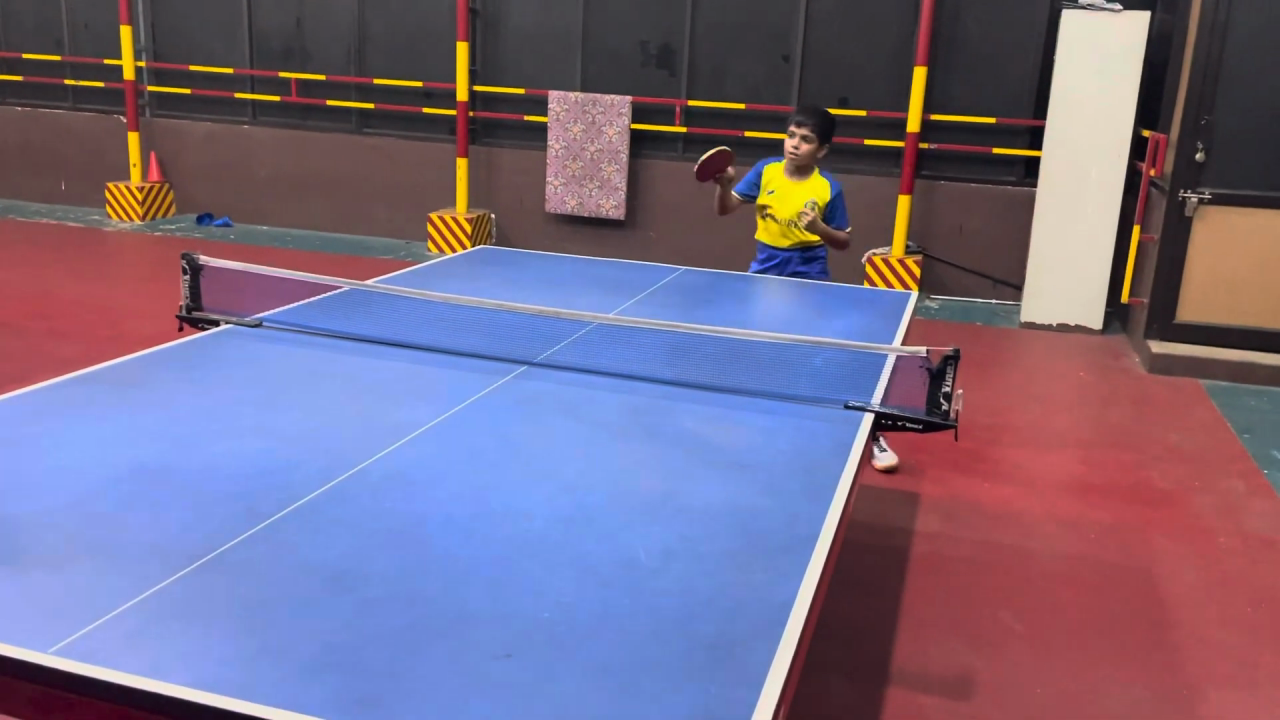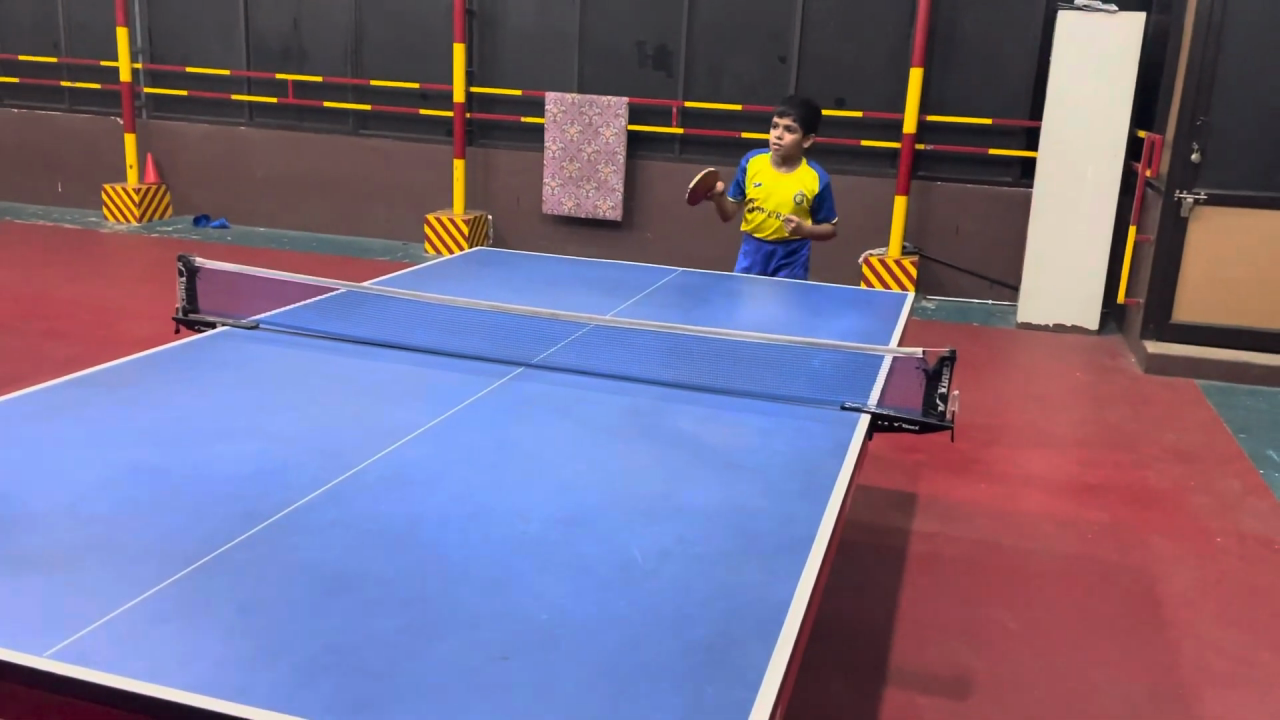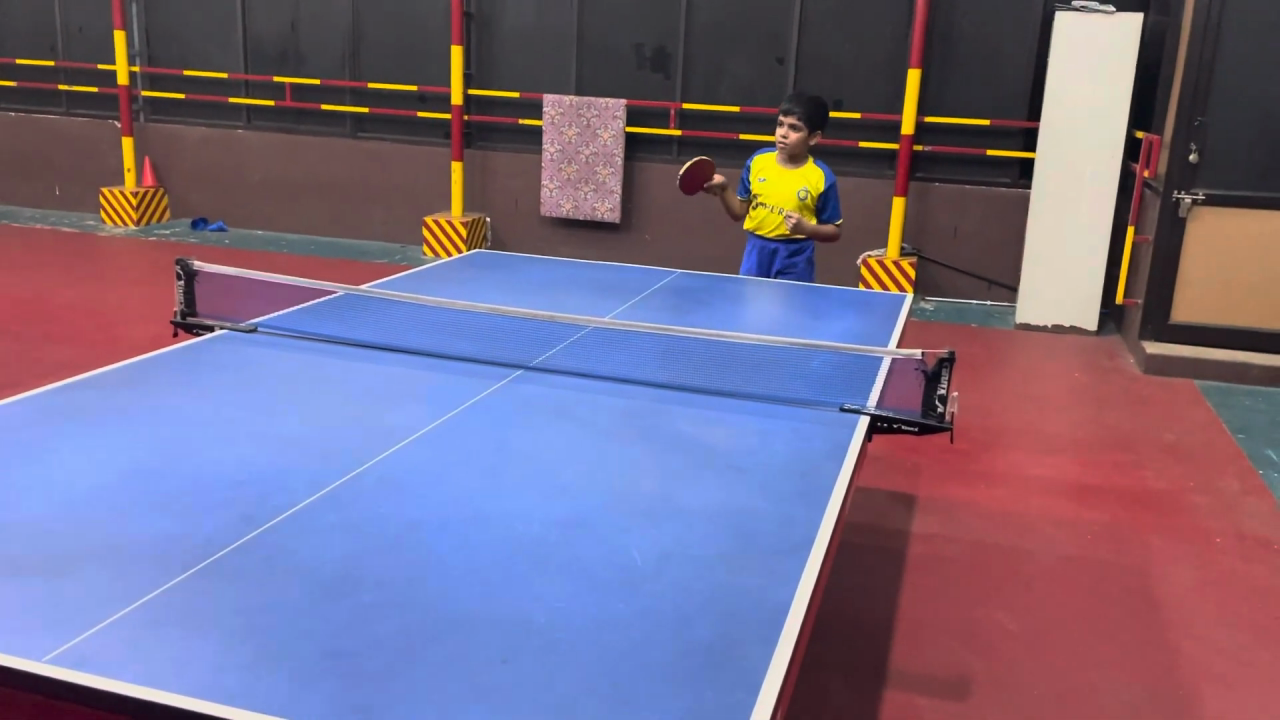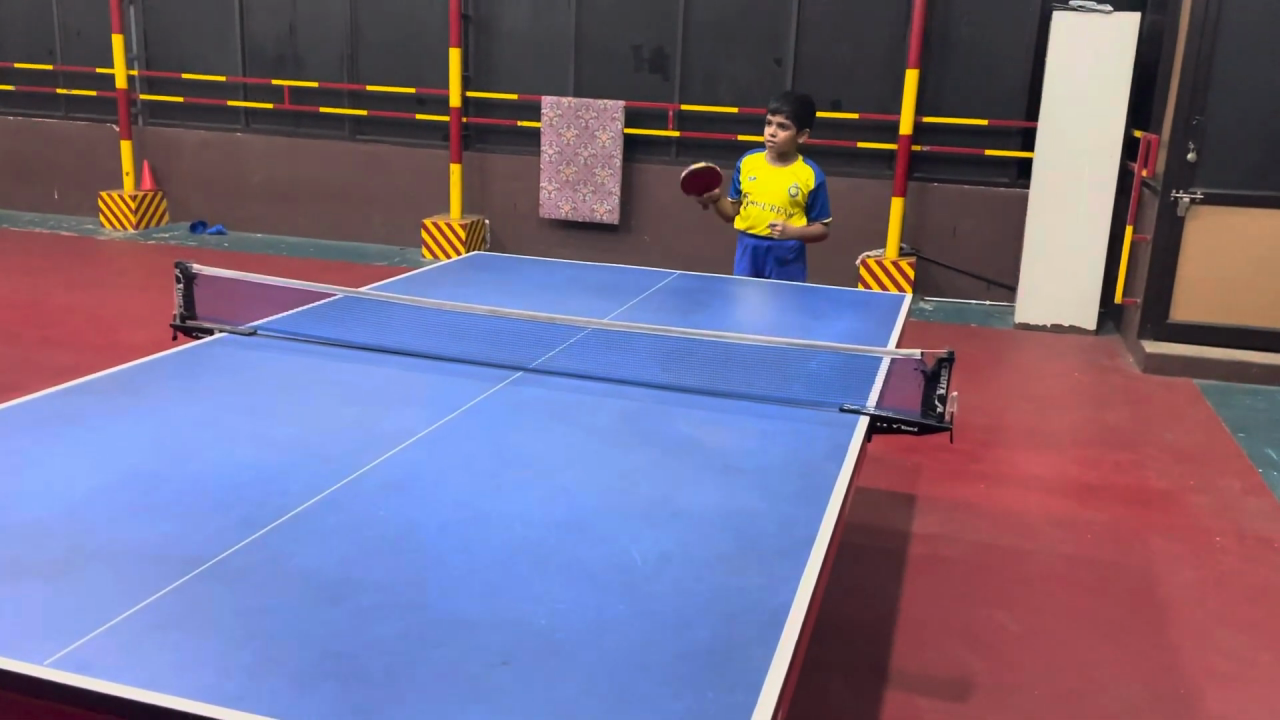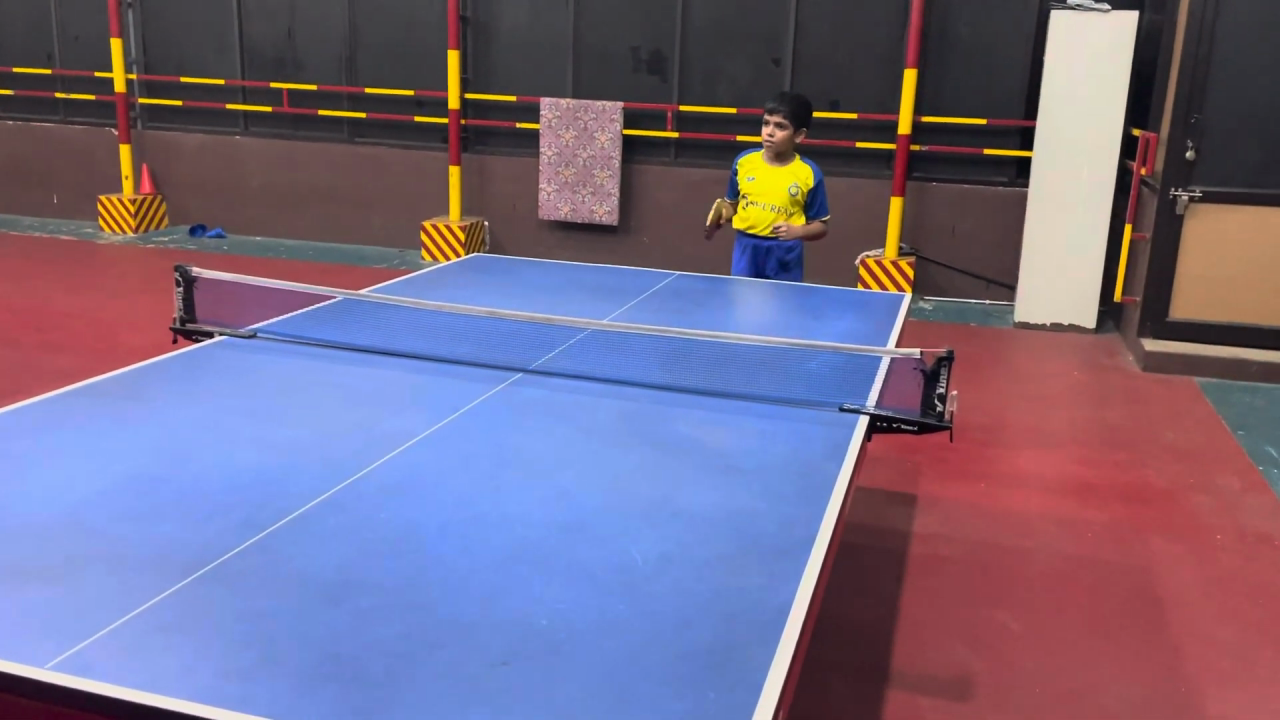
dt=0.4s
person 1, frame 1
left shoulder: (828, 188)
right shoulder: (765, 171)
left elbow: (843, 241)
right elbow: (725, 208)
left wrist: (819, 228)
right wrist: (723, 185)
left hip: (809, 274)
right hip: (768, 265)
person 1, frame 2
left shoulder: (816, 179)
right shoulder: (751, 162)
left elbow: (830, 229)
right elbow: (728, 215)
left wrist: (805, 230)
right wrist: (719, 195)
left hip: (791, 261)
right hip: (751, 256)
person 1, frame 3
left shoulder: (822, 177)
right shoulder: (757, 161)
left elbow: (834, 232)
right elbow: (739, 213)
left wrist: (806, 228)
right wrist: (723, 189)
left hip: (794, 263)
right hip: (755, 256)
person 1, frame 4
left shoulder: (810, 175)
right shoulder: (747, 162)
left elbow: (822, 229)
right elbow: (732, 211)
left wrist: (792, 231)
right wrist: (716, 199)
left hip: (786, 262)
right hip: (748, 256)
person 1, frame 5
left shoulder: (810, 174)
right shoulder: (744, 162)
left elbow: (821, 226)
right elbow: (731, 206)
left wrist: (798, 231)
right wrist: (720, 215)
left hip: (784, 261)
right hip: (745, 254)
